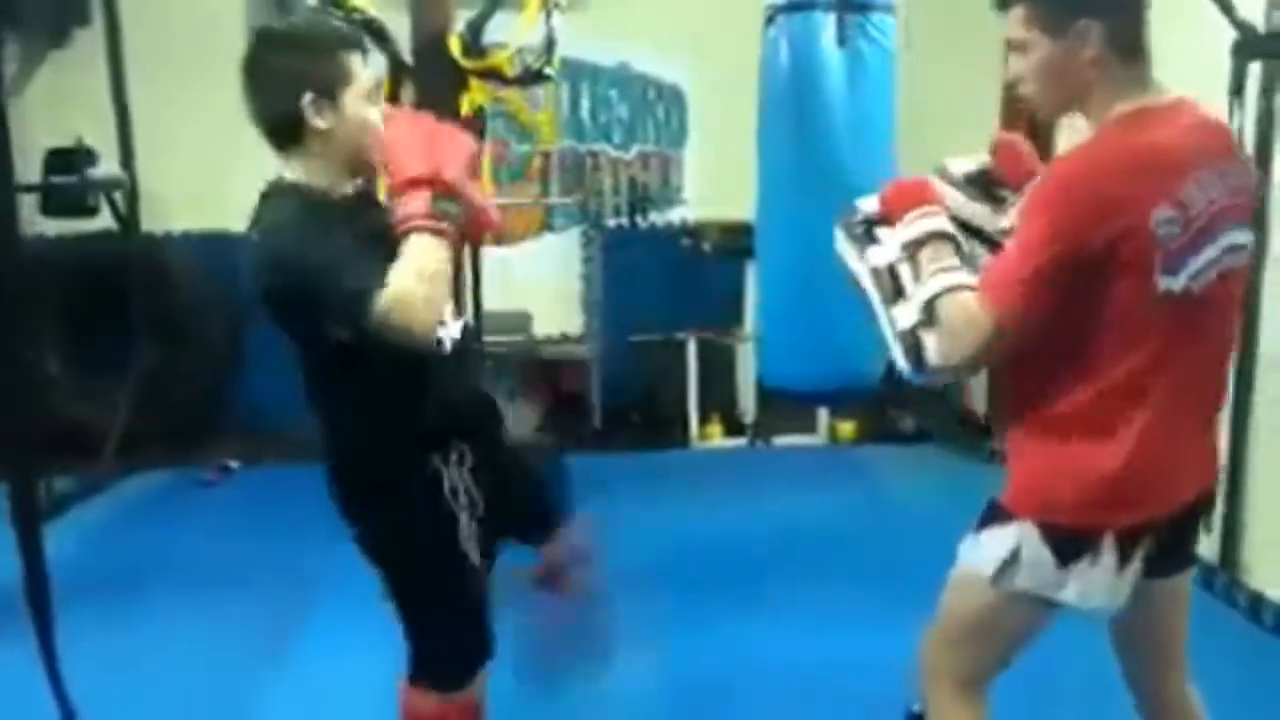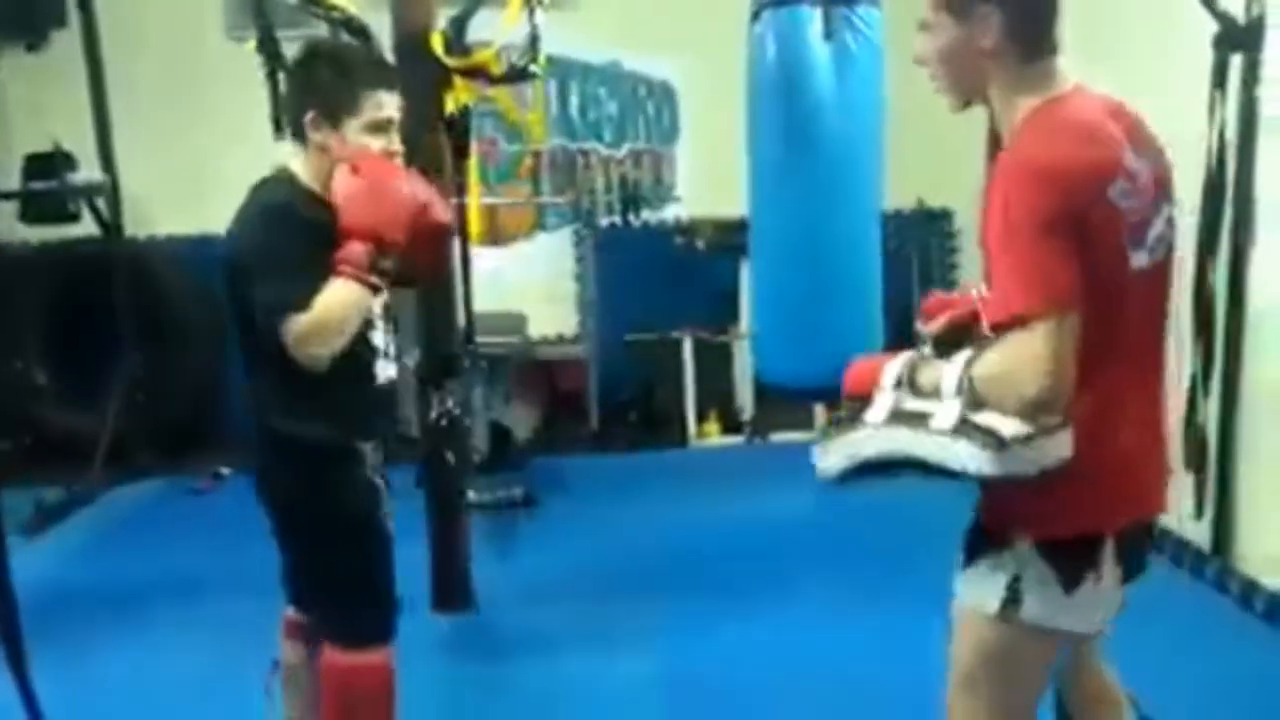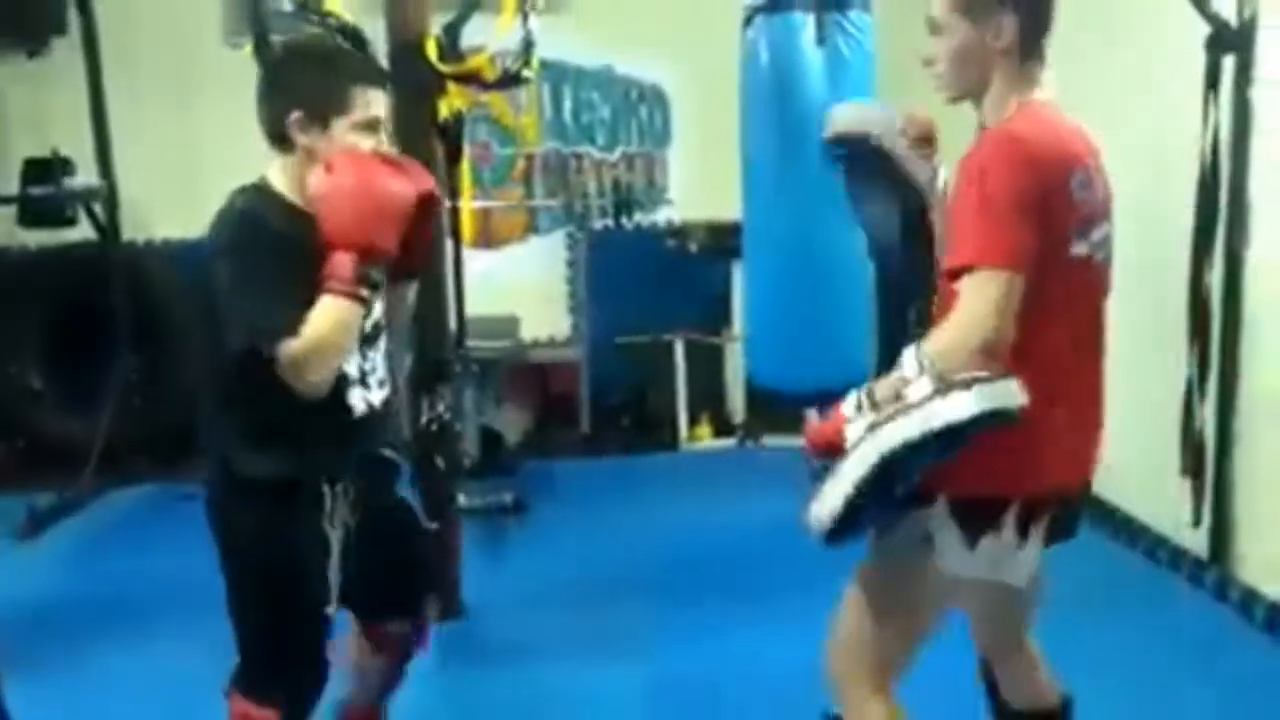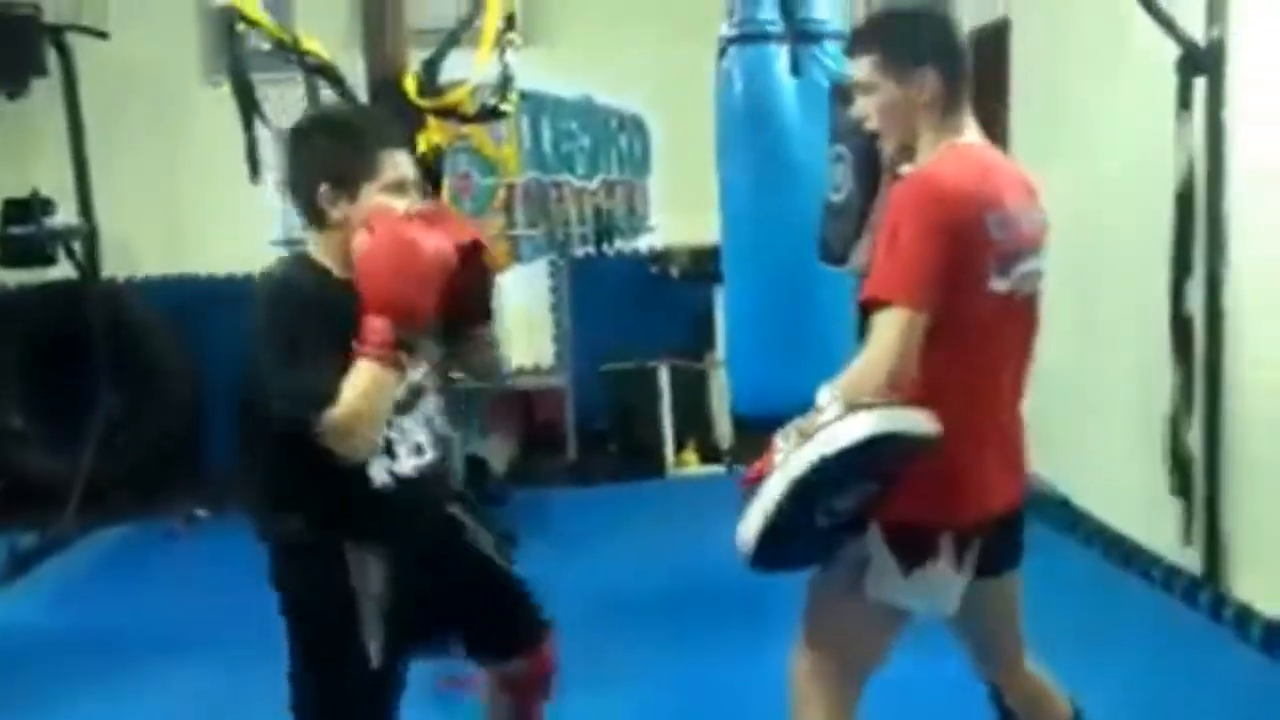
dt=0.5s
person 1, frame 1
left shoulder: (1087, 177)
right shoulder: (1220, 148)
left elbow: (964, 340)
left wrist: (924, 227)
right wrist: (1032, 209)
left hip: (1075, 493)
right hip: (1178, 477)
person 1, frame 2
left shoulder: (1032, 168)
right shoulder: (1116, 126)
left elbow: (1035, 381)
left wrist: (923, 377)
right wrist: (987, 314)
left hip: (1059, 491)
right hip: (1120, 467)
person 1, frame 3
left shoulder: (1008, 151)
right shoulder: (1066, 143)
left elbow: (980, 335)
left wrist: (872, 403)
left hip: (994, 459)
right hip: (1050, 451)
right knee: (1005, 644)
person 1, frame 4
left shoulder: (927, 191)
right shoulder: (1011, 185)
left elbow: (886, 371)
left wrist: (799, 440)
left hip: (921, 490)
right hip: (993, 480)
right knee: (1004, 662)
person 2, frame 1
left shoulder: (344, 200)
right shoulder: (294, 227)
right elbow: (412, 316)
left wrist: (443, 213)
right wrist: (430, 201)
left hip: (449, 409)
right hip: (404, 461)
left knee: (544, 524)
right knee: (455, 647)
person 2, frame 2
left shoulder: (342, 203)
right shoulder: (273, 218)
left elbow: (367, 313)
right elbow: (312, 341)
left wrist: (409, 242)
right wrist: (370, 247)
left hip: (339, 446)
right hip: (313, 454)
left knee: (317, 610)
right knee: (362, 619)
person 2, frame 3
left shoulder: (335, 212)
right shoulder: (249, 231)
left elbow: (377, 327)
right elbow: (307, 367)
left wrist: (401, 249)
right wrist: (358, 256)
left hip: (353, 471)
right hip: (279, 495)
left knee: (402, 611)
person 2, frame 4
left shoulder: (405, 269)
right shoulder: (289, 300)
right elbow: (349, 434)
left wrist: (470, 292)
right wrist: (390, 320)
left hip: (425, 515)
right hip: (339, 550)
left knee: (528, 654)
